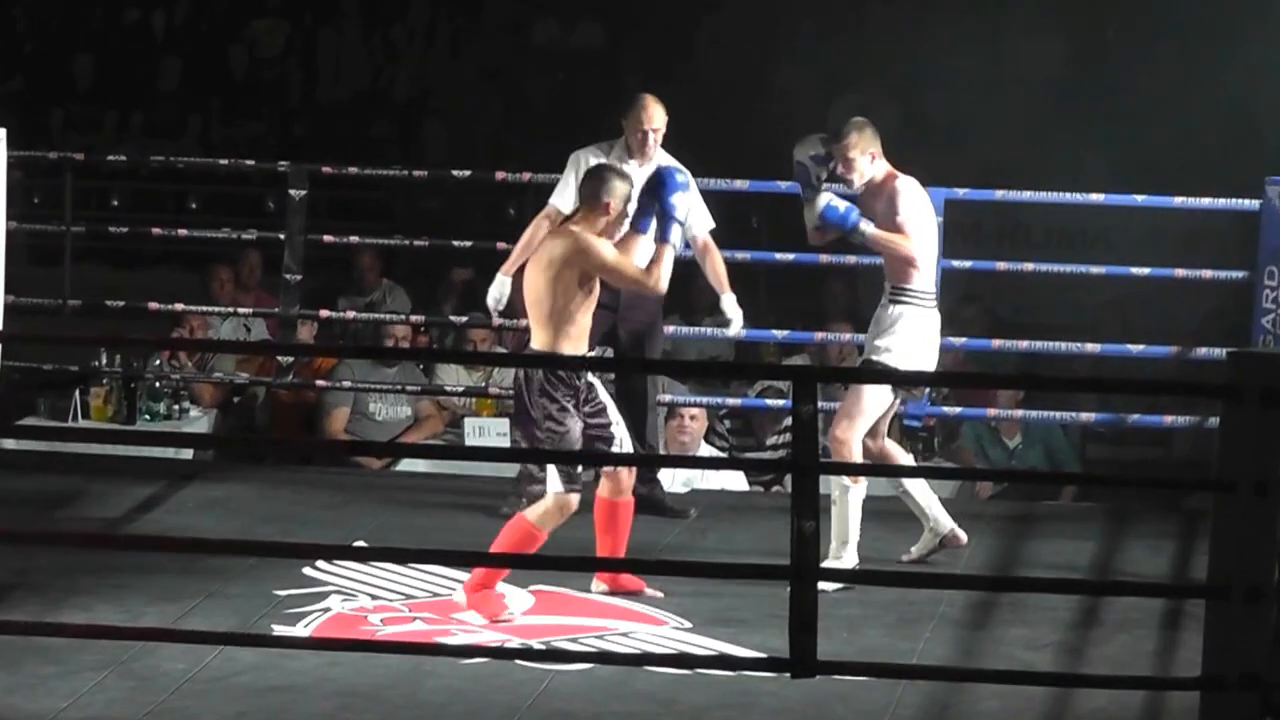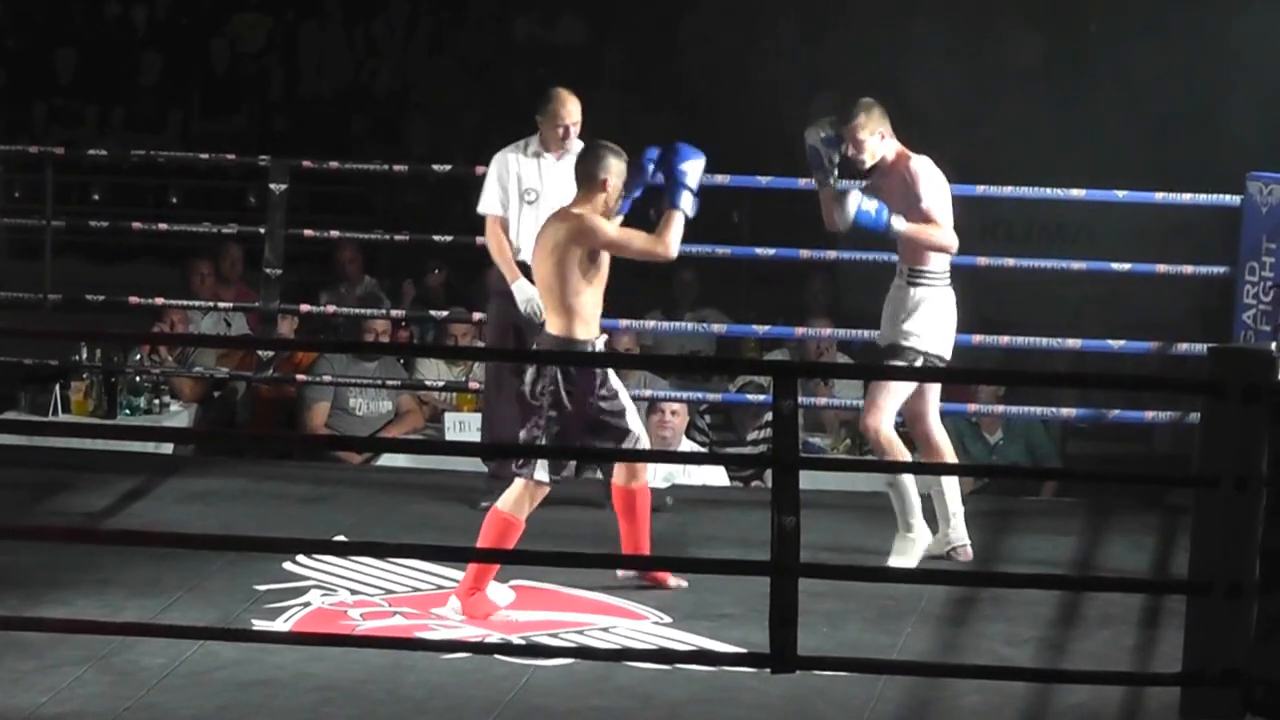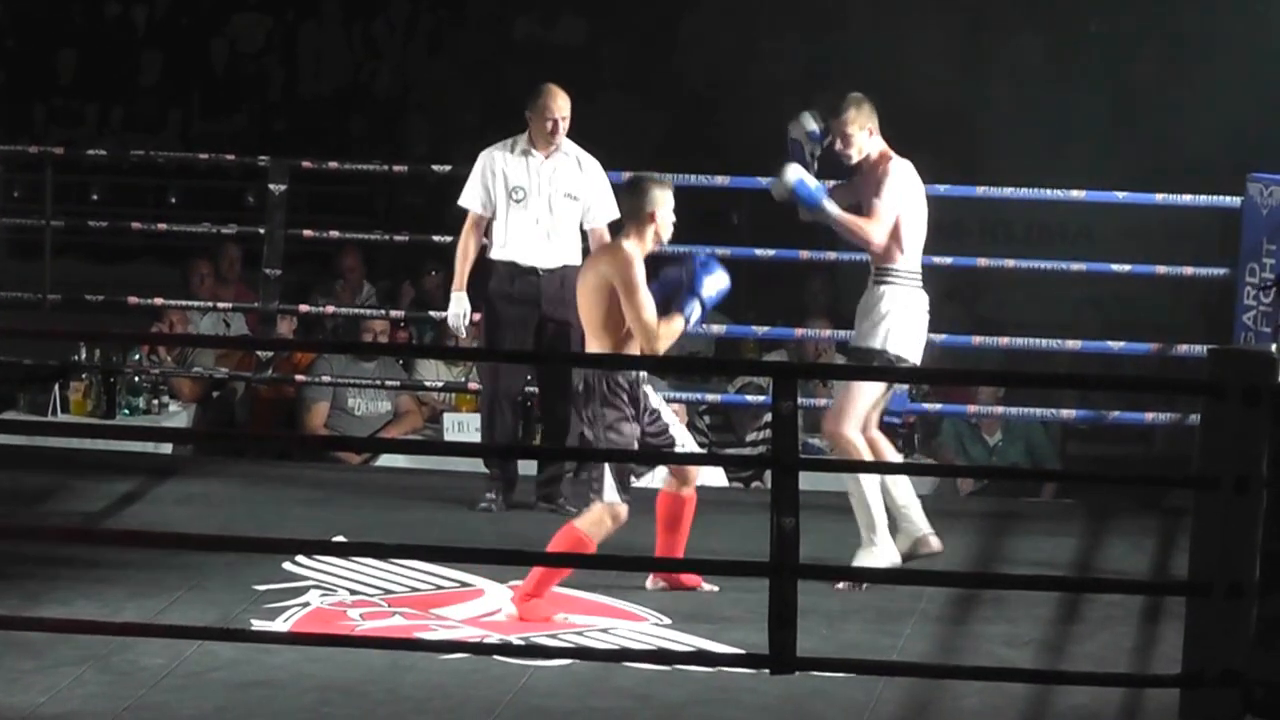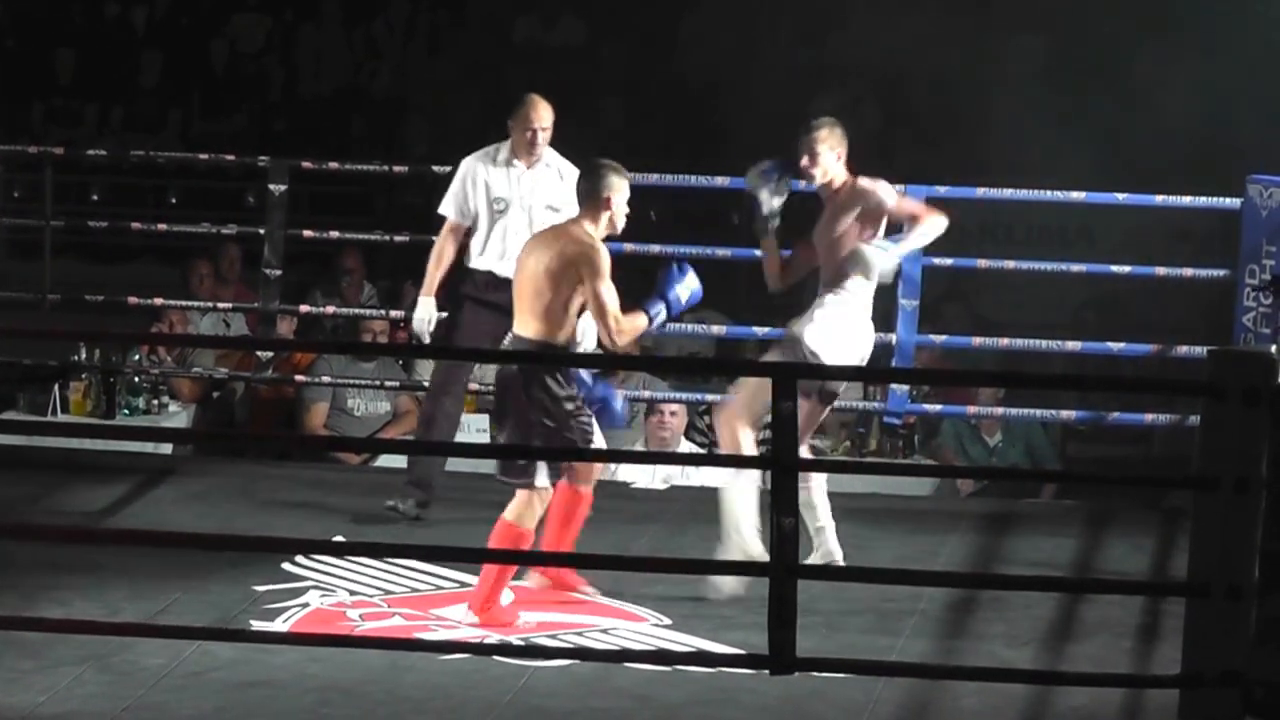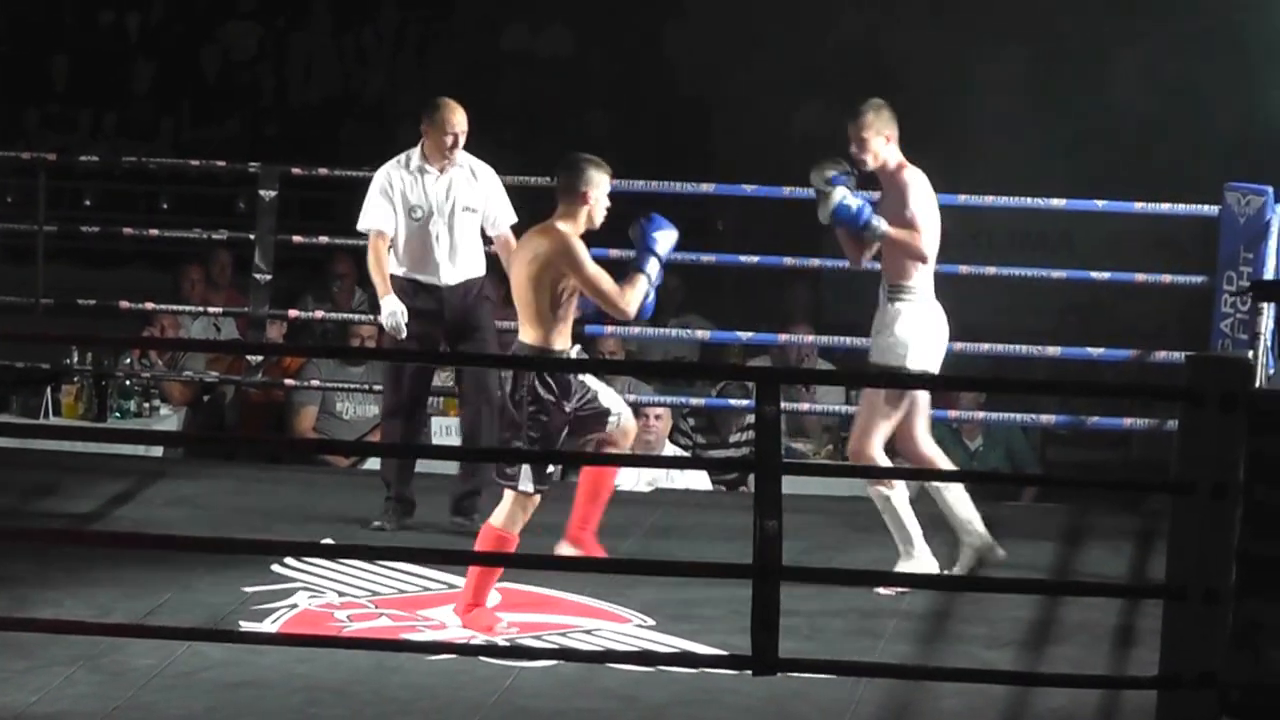
dt=0.5s
person 1, frame 1
left shoulder: (901, 190)
right shoulder: (872, 195)
left elbow: (913, 253)
right elbow: (819, 237)
left wrist: (855, 223)
right wrist: (810, 187)
left hip: (907, 321)
right hip: (897, 317)
left knee: (844, 434)
right knee: (870, 439)
right ankle: (939, 525)
person 1, frame 2
left shoulder: (917, 170)
right shoulder: (881, 177)
left elbow: (947, 240)
right elbow: (834, 221)
left wrist: (887, 222)
right wrist: (823, 170)
left hip: (925, 303)
right hip: (906, 298)
left knee: (875, 421)
right knee: (921, 420)
person 1, frame 3
left shoulder: (894, 171)
right shoulder: (864, 176)
left elbow: (874, 237)
right elbow: (808, 211)
left wrist: (817, 200)
right wrist: (799, 182)
left hip: (895, 305)
right hip: (883, 304)
left knee: (840, 427)
right knee: (864, 429)
right ankle: (916, 530)
person 1, frame 4
left shoulder: (868, 193)
right shoulder: (824, 219)
left elbow: (934, 219)
right elbow: (775, 282)
left wrist: (898, 245)
right wrist: (766, 220)
left hip: (839, 322)
right hip: (848, 335)
left knee: (732, 417)
right knee: (791, 443)
right ankle: (825, 548)
person 1, frame 5
left shoulder: (908, 182)
right shoulder: (891, 187)
left elbow: (922, 251)
right elbow: (858, 256)
left wrist: (868, 221)
right wrist: (839, 208)
left hip: (909, 319)
right hip: (908, 317)
left knee: (863, 448)
right knee: (915, 443)
left ankle: (918, 558)
right ankle: (976, 539)
person 2, frame 1
left shoulder: (571, 240)
right shoulder: (579, 244)
left elbow: (616, 270)
right elbow: (653, 284)
left wrist: (644, 220)
right wrist: (672, 223)
left hip: (576, 375)
right hip: (550, 380)
left knee: (620, 467)
right knee: (562, 499)
left ankle: (611, 574)
right ankle: (480, 586)
person 2, frame 2
left shoulder: (575, 222)
right shoulder: (580, 225)
left elbow: (616, 234)
right elbow: (663, 250)
left wrist: (639, 180)
right wrist: (683, 192)
left hip: (588, 358)
right hip: (563, 364)
left knee: (635, 455)
right knee: (533, 484)
left ankle: (639, 561)
right ankle: (472, 589)
person 2, frame 3
left shoulder: (617, 256)
right shoulder: (624, 260)
right elbow: (654, 341)
left wrist: (674, 288)
right wrist: (696, 300)
left hip: (628, 385)
right hip: (606, 389)
left knee: (686, 468)
right knee: (609, 512)
left ankle: (668, 569)
right ankle: (530, 593)
person 2, frame 4
left shoulder: (551, 238)
right shoulder: (589, 250)
right elbow: (616, 336)
left wrist: (586, 378)
right wrist: (664, 303)
left hip: (534, 361)
right hip: (534, 369)
left knee: (589, 462)
right knee: (535, 492)
left ankle: (552, 568)
right ankle: (486, 595)
person 2, frame 5
left shoulder: (543, 238)
right shoulder: (564, 245)
right elbow: (623, 308)
right wrist: (651, 257)
left hip: (559, 372)
right hip: (539, 377)
left knee: (623, 426)
right knee: (522, 497)
left ankle: (579, 536)
right ankle: (471, 604)
person 3, frame 1
right shoulder: (588, 161)
left elbow: (703, 243)
right elbow: (549, 219)
left wrist: (726, 295)
right wrist: (506, 274)
left hip: (641, 295)
left knee: (639, 394)
left ankle: (644, 489)
right ankle: (532, 481)
person 3, frame 2
right shoulder: (508, 162)
right elbow: (494, 231)
right wrist: (519, 284)
right hip: (514, 281)
right knee: (504, 382)
right ankle: (500, 480)
person 3, frame 3
left shoulder: (586, 167)
right shoulder: (495, 159)
left elbow: (600, 238)
right elbow: (474, 227)
right wrist: (458, 290)
left hip: (564, 283)
right hip: (509, 279)
left knee: (561, 389)
right knee: (501, 385)
left ankle: (551, 487)
right ankle: (500, 482)
person 3, frame 4
left shoulder: (567, 177)
right shoulder: (476, 168)
right elbow: (451, 233)
right wrist: (427, 294)
right hip: (482, 288)
right knee: (446, 384)
right ankle: (418, 488)
person 3, frame 5
left shoulder: (481, 175)
right shoulder: (392, 177)
left elbow: (505, 241)
right elbow: (378, 243)
right wrist: (386, 298)
left hip: (470, 293)
right hip: (414, 296)
left knee: (482, 396)
right knee: (402, 401)
left ankle: (468, 502)
right ankle: (398, 500)
